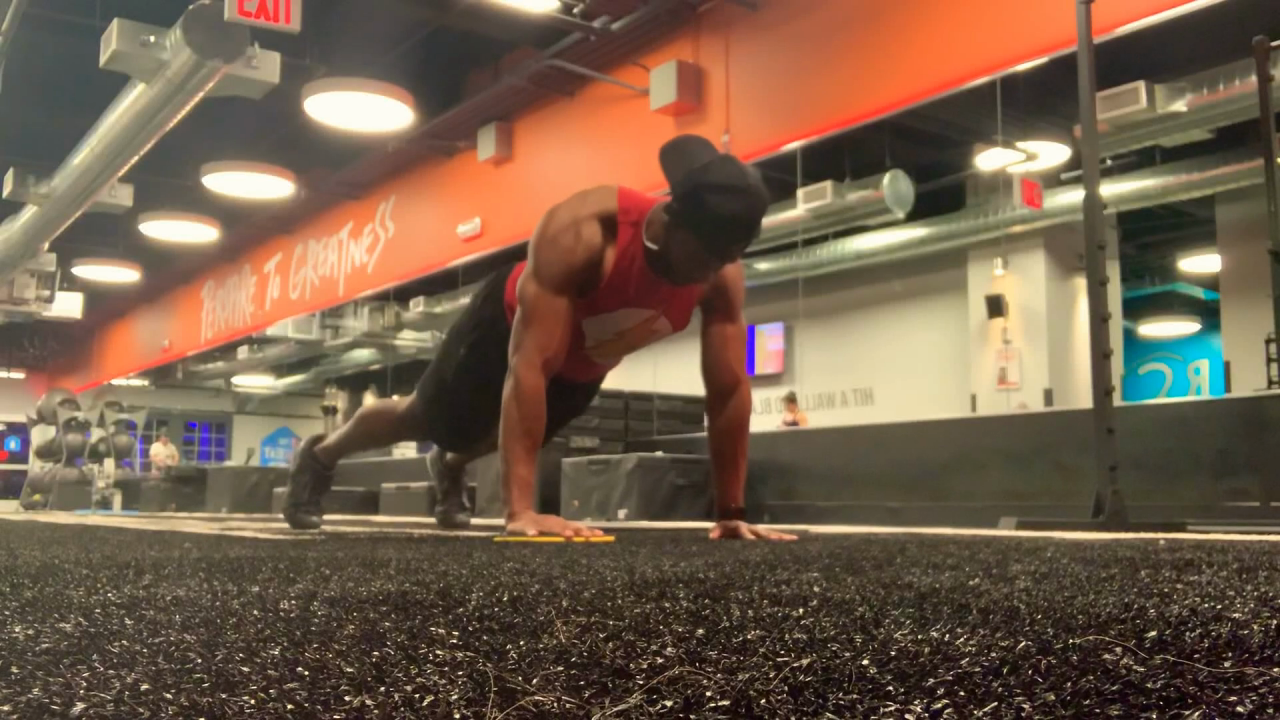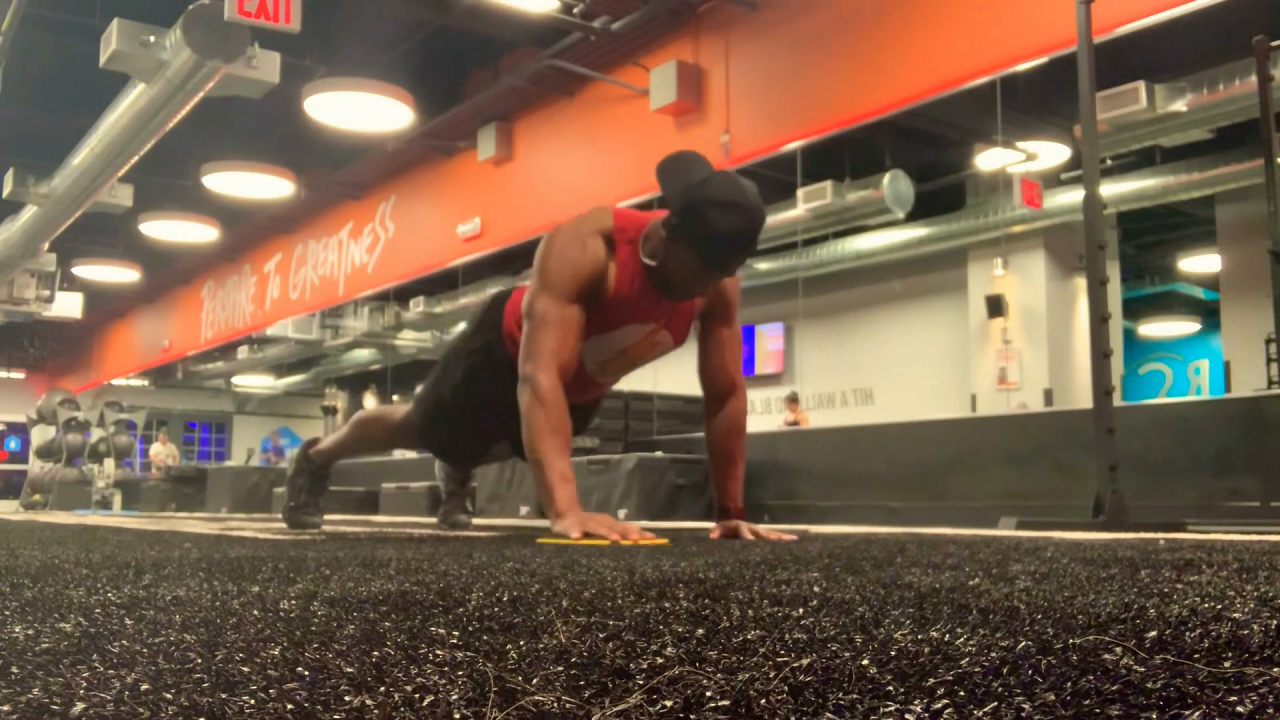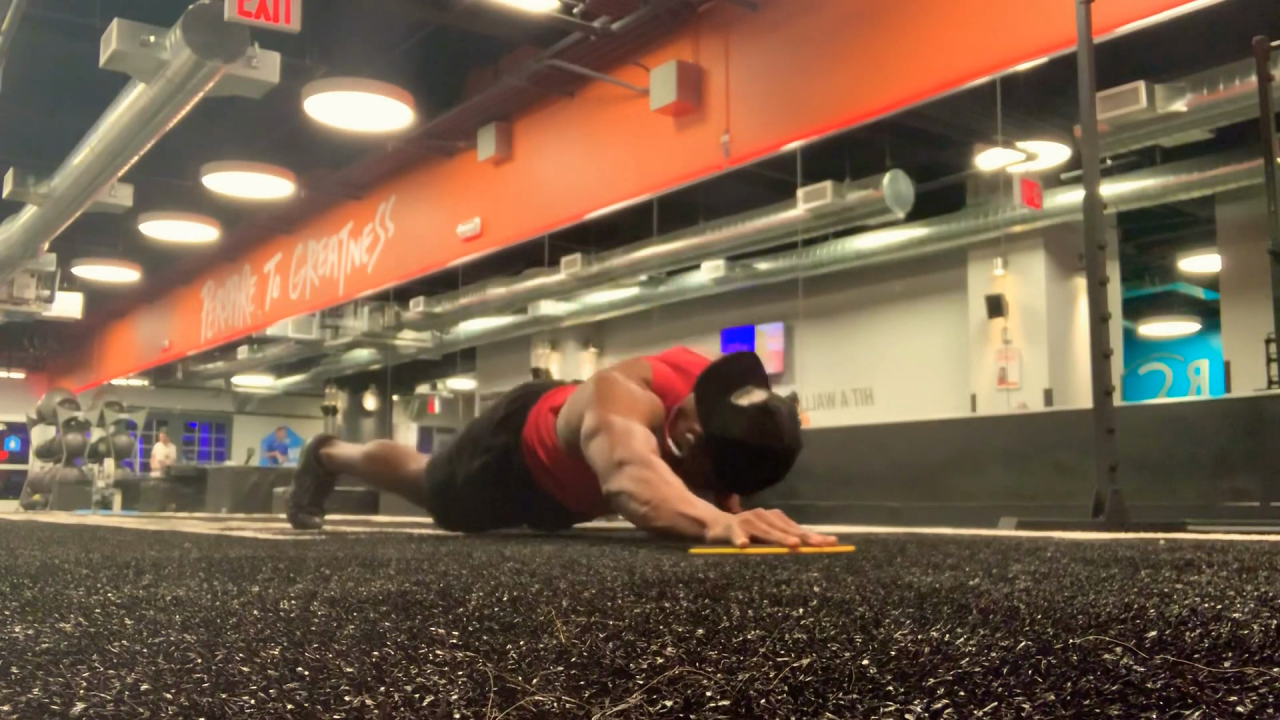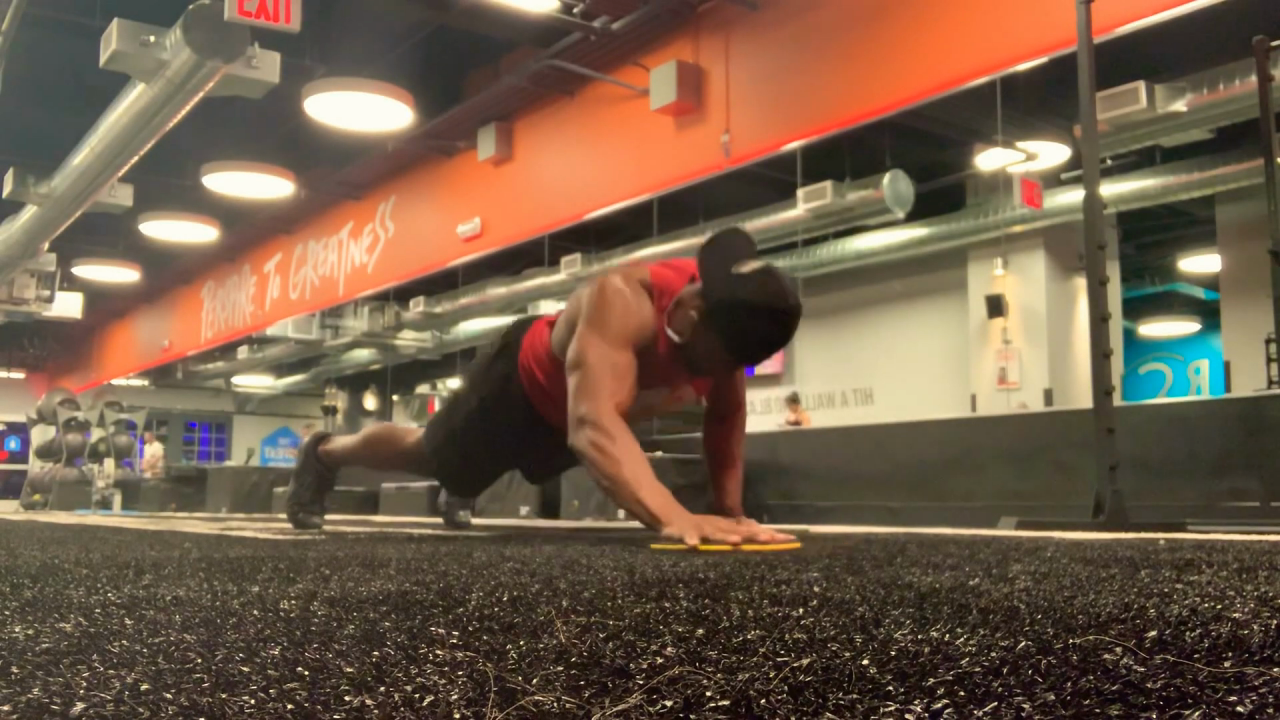
dt=1s
person 1, frame 1
left shoulder: (722, 273)
right shoulder: (579, 231)
left elbow: (729, 388)
right elbow: (529, 368)
left wrist: (731, 512)
right wrist: (520, 509)
left hip: (586, 368)
right hip: (509, 327)
left knee: (510, 429)
right knee: (423, 419)
left ankle: (450, 468)
right ankle: (320, 457)
person 1, frame 2
left shoulder: (717, 284)
right shoulder: (583, 250)
left elbow: (726, 393)
right elbow: (539, 377)
left wrist: (731, 512)
right wrist: (565, 509)
left hip: (585, 386)
right hip: (506, 353)
left knee: (523, 444)
right knee: (415, 431)
left ankle: (457, 474)
right ankle: (316, 459)
person 1, frame 3
left shoulder: (728, 394)
right shoulder: (625, 399)
right elbow: (628, 475)
left wrist: (732, 514)
right wrist: (716, 522)
right hip: (522, 449)
right knee: (425, 482)
right ankle: (327, 456)
person 1, frame 4
left shoulder: (721, 321)
right shoulder: (622, 303)
left elbow: (726, 415)
right elbow: (593, 427)
left wrist: (728, 510)
right wrist: (673, 518)
left hip: (575, 414)
right hip: (523, 387)
right knee: (426, 455)
left ankle: (455, 497)
right ankle: (325, 454)
